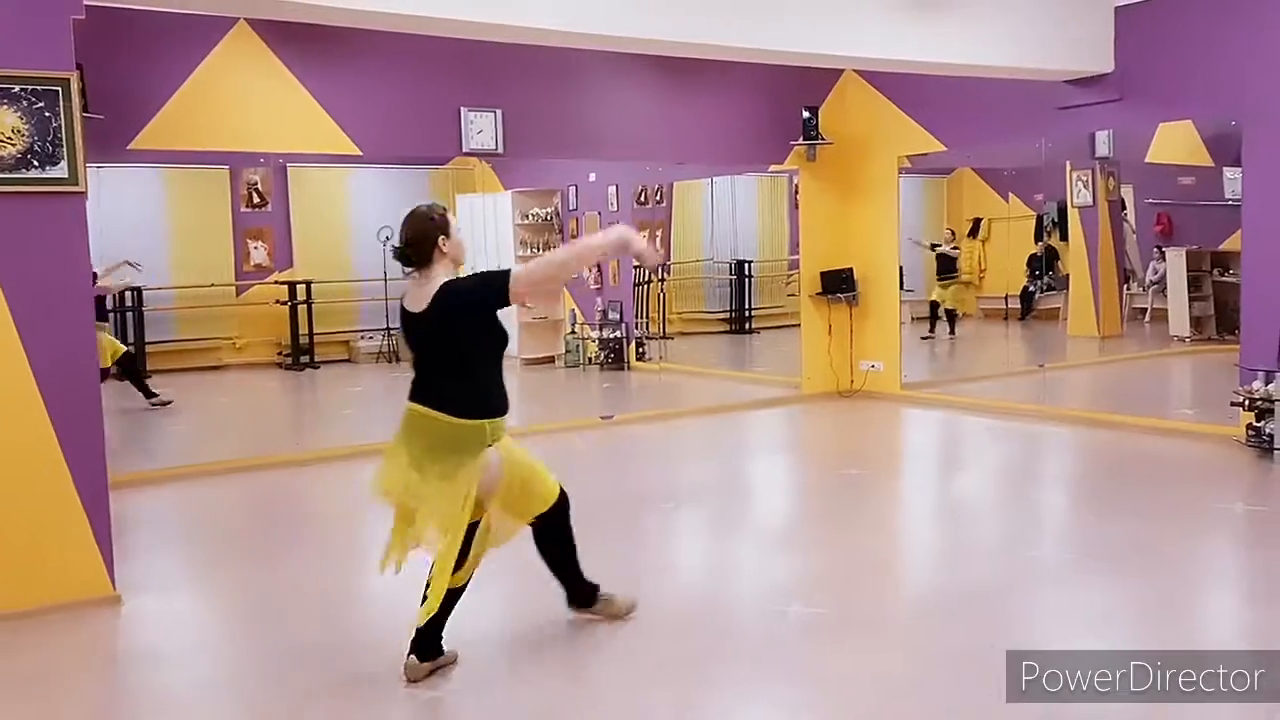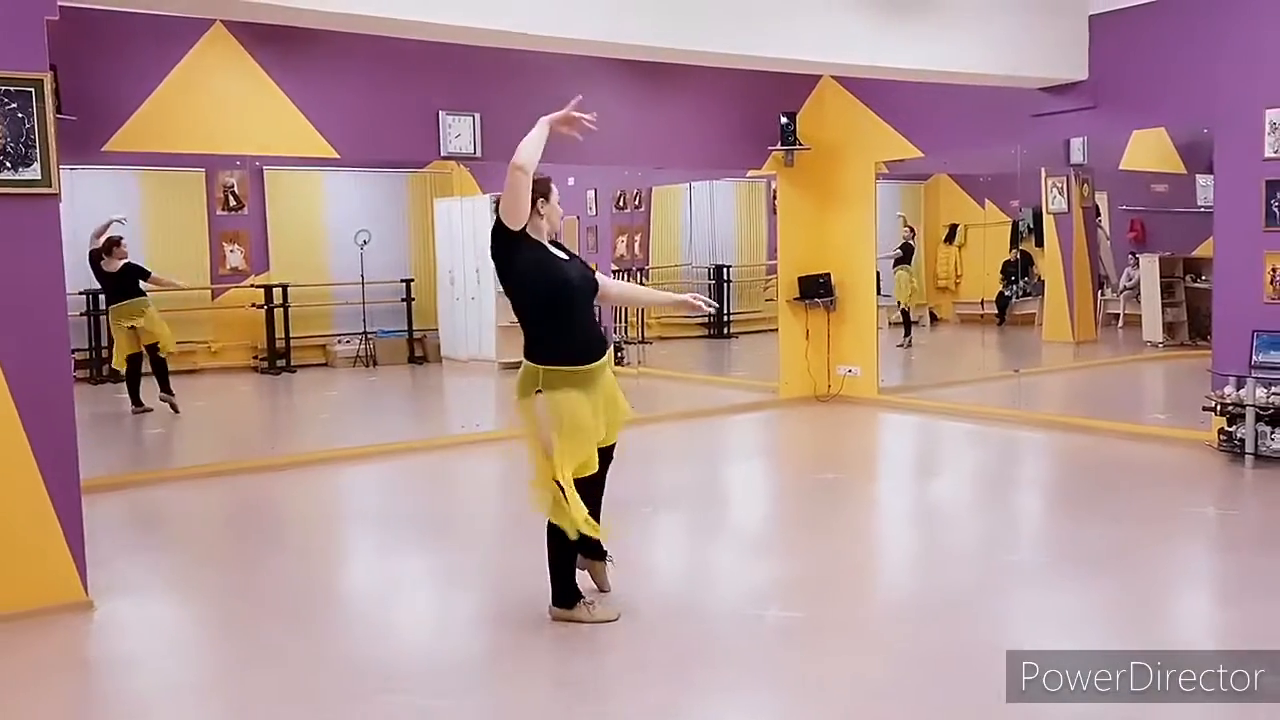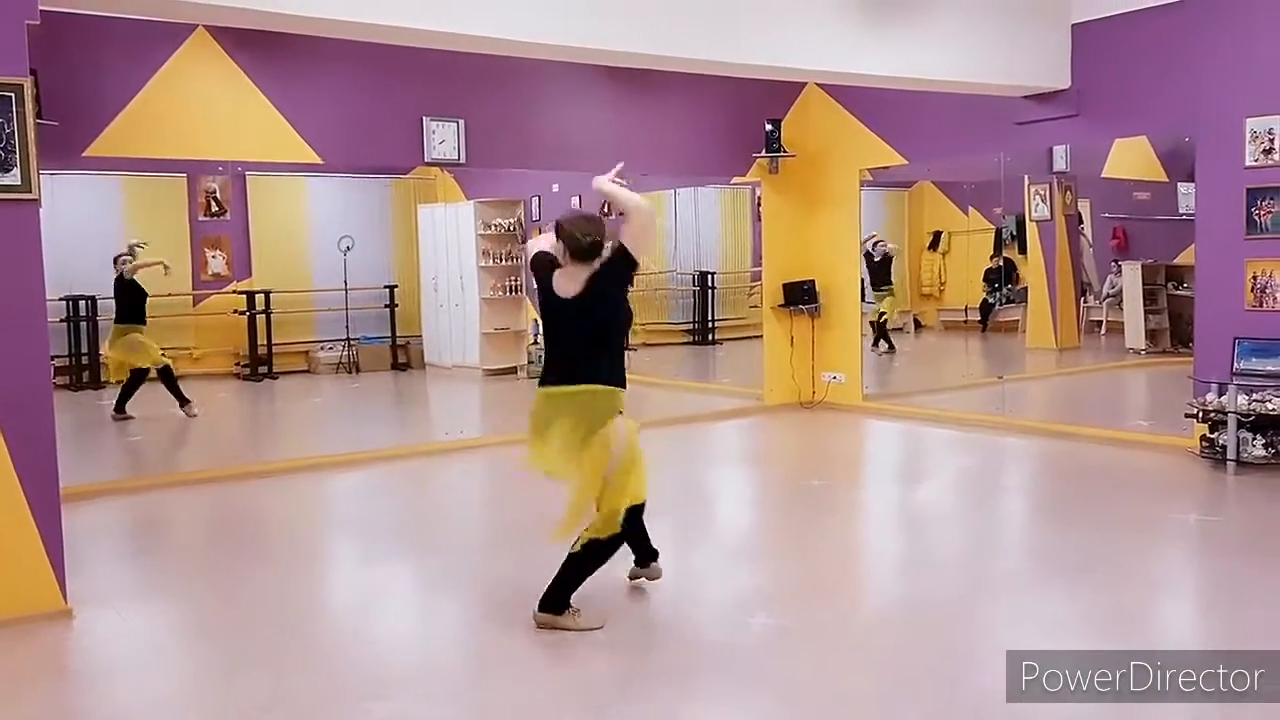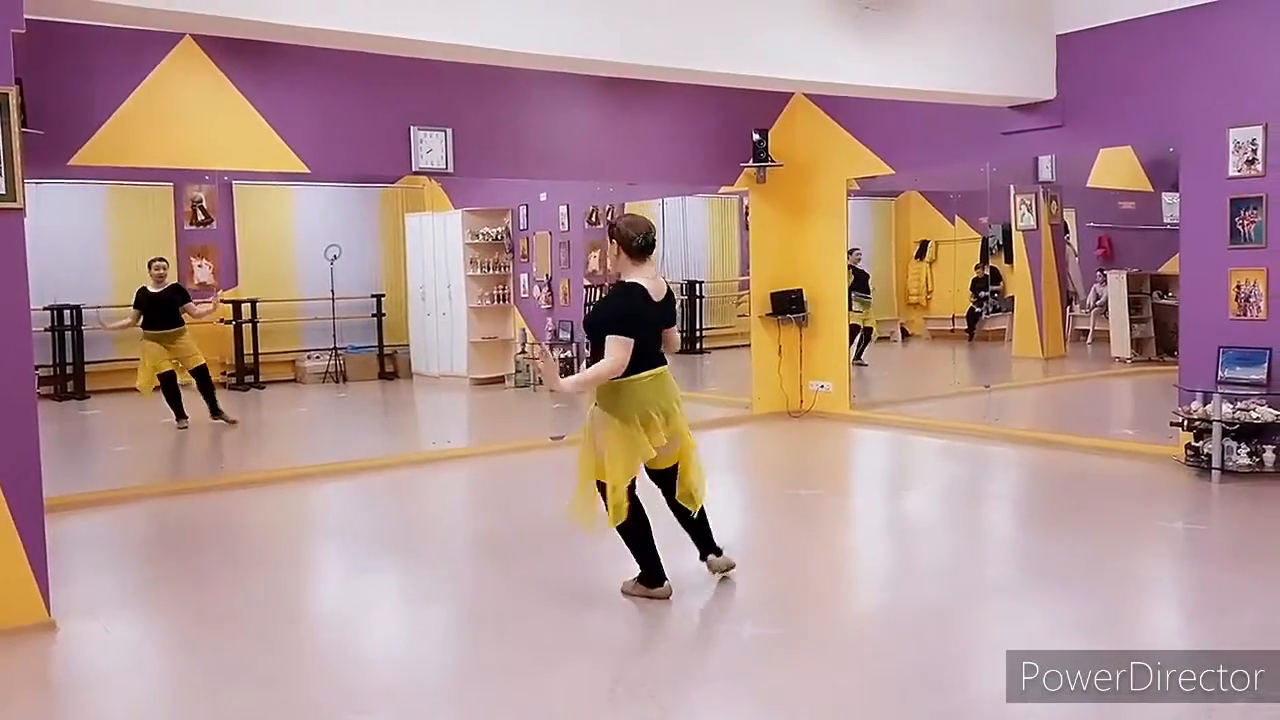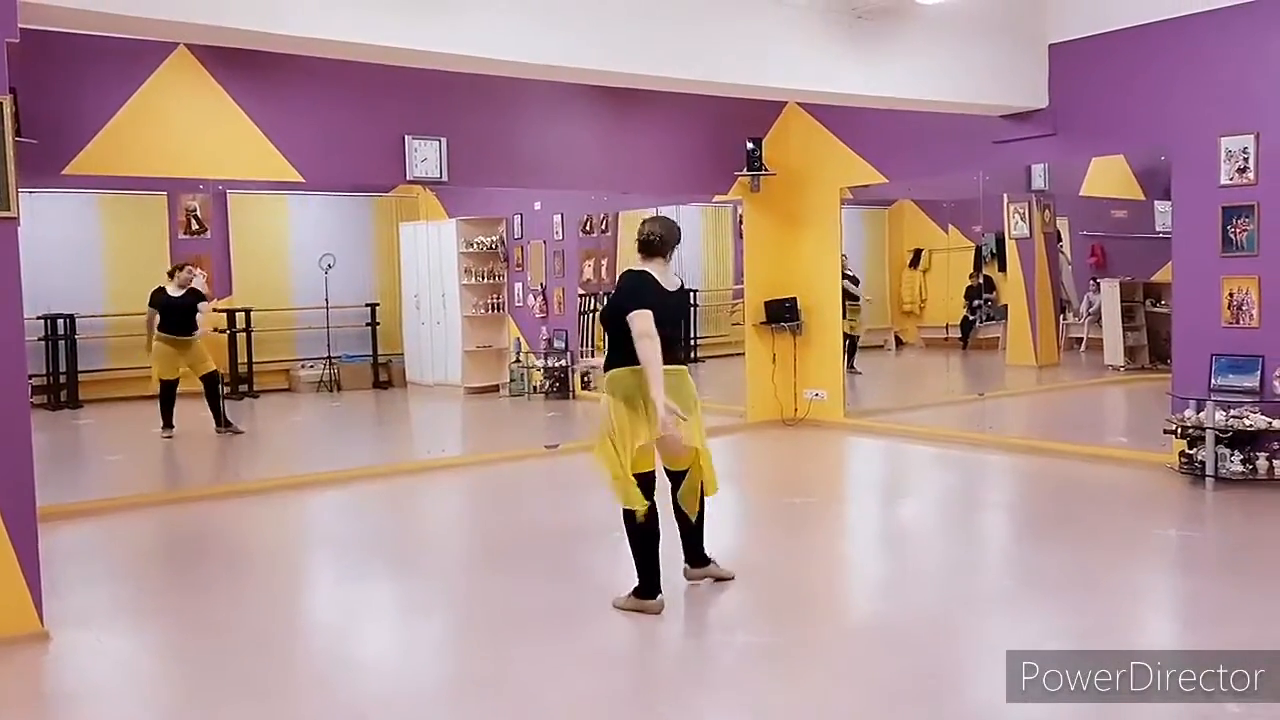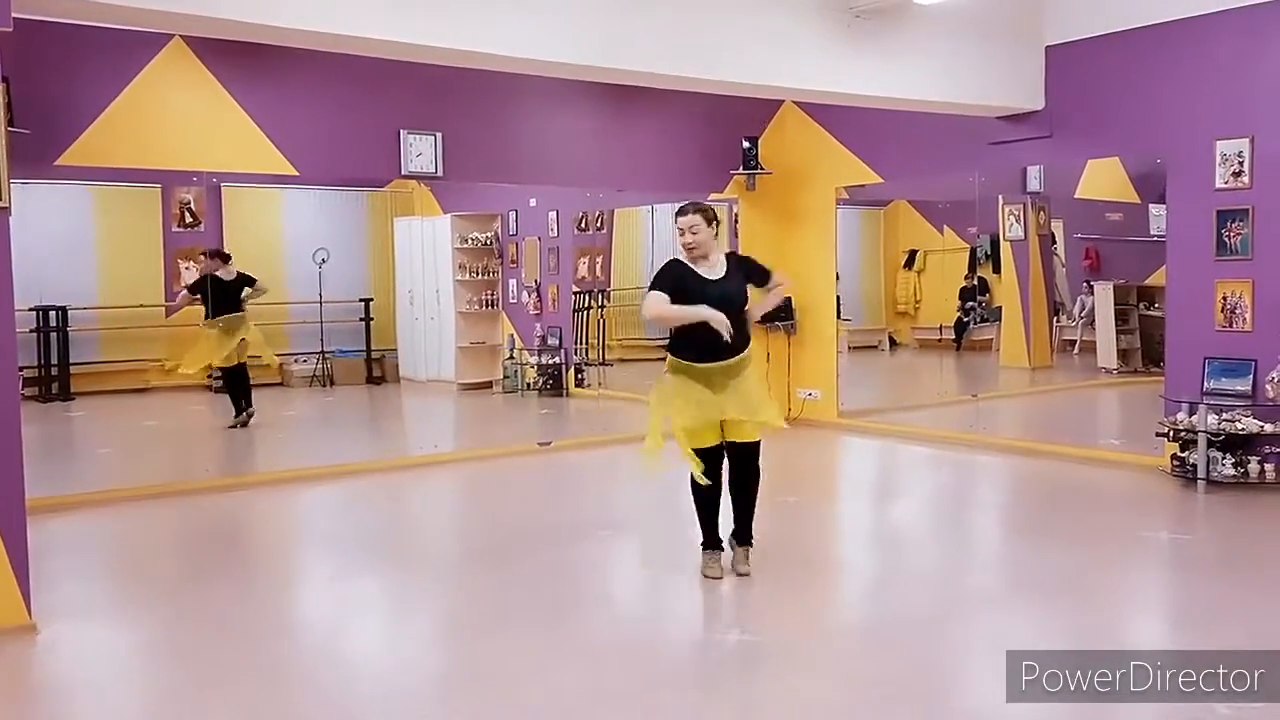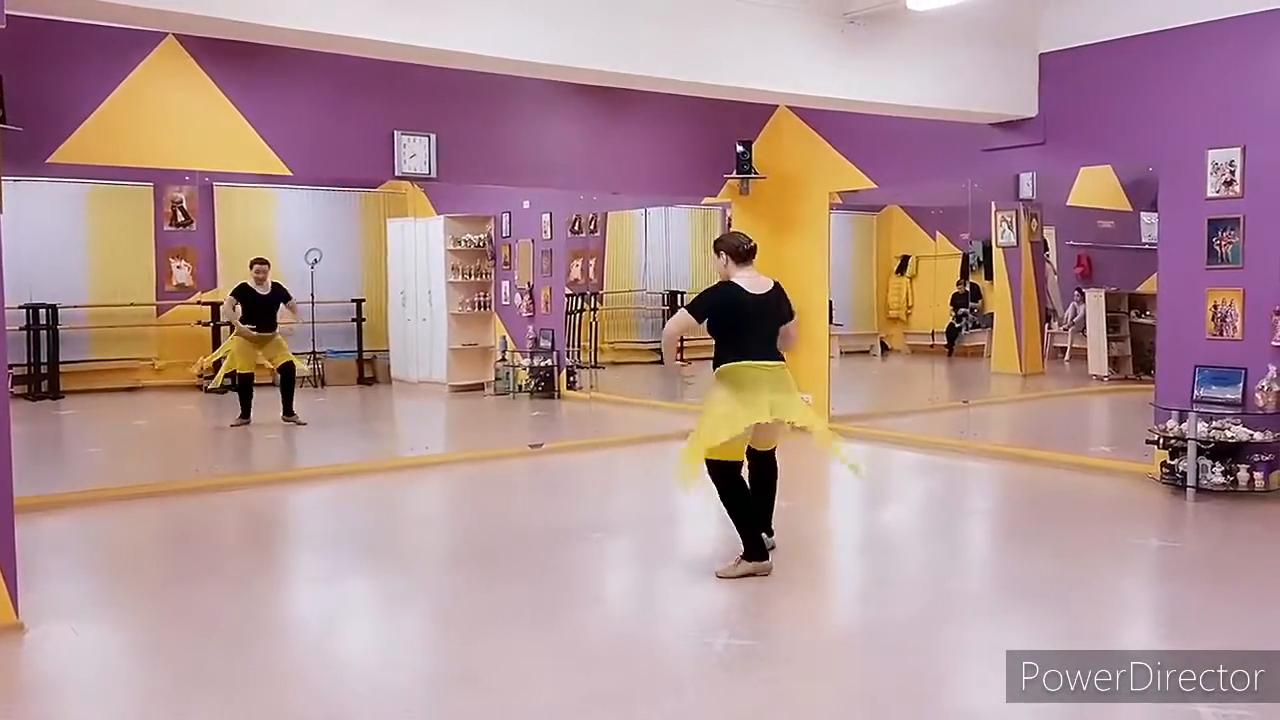
dt=0.7s
person 1, frame 1
left shoulder: (413, 303)
right shoulder: (461, 297)
right elbow: (546, 271)
right wrist: (617, 238)
left hip: (427, 434)
right hip: (471, 441)
left knee: (461, 538)
right knee: (550, 505)
left ankle: (425, 651)
right ankle: (584, 597)
person 1, frame 2
left shoulder: (563, 257)
right shoulder: (511, 249)
left elbow: (611, 290)
right elbow: (518, 171)
left wrist: (675, 299)
right wrist: (546, 124)
left hip: (594, 378)
right hip: (554, 390)
left knee: (596, 471)
right knee: (570, 490)
left ankle: (590, 550)
right ankle: (564, 600)
person 1, frame 3
left shoulder: (548, 276)
right shoulder: (607, 282)
left elbow: (541, 246)
right elbow: (643, 219)
left wrist: (550, 237)
right wrist: (609, 188)
left hip: (554, 408)
right hip: (597, 411)
left knee: (619, 490)
right knee: (614, 512)
left ankle: (644, 556)
right ankle: (553, 606)
person 1, frame 4
left shoulder: (622, 297)
right shoulder: (662, 288)
left elbow: (615, 363)
left wrist: (564, 384)
left hip: (624, 403)
right hip: (660, 393)
left knee: (616, 489)
right knee: (670, 477)
left ankle: (653, 579)
right ankle: (711, 552)
person 1, frame 5
left shoulder: (632, 282)
right shoulder: (678, 288)
left elbow: (645, 335)
left wrist: (656, 397)
right wrist: (608, 359)
left hip: (633, 396)
right hip: (679, 387)
left knee: (637, 492)
right knee: (688, 476)
left ankle: (648, 591)
right ankle: (696, 560)
person 1, frame 6
left shoulder: (738, 263)
right shoulder: (673, 272)
left elbow: (781, 285)
right elbow: (652, 312)
left wrist: (758, 309)
right wrist: (702, 312)
left hip: (738, 374)
right hip: (690, 378)
left knee: (746, 457)
right knee: (708, 464)
left ankle: (742, 540)
right ankle: (710, 546)
person 1, frame 7
left shoulder: (722, 293)
right shoulder: (775, 290)
left elbow: (674, 328)
right elbow: (786, 336)
left wrist: (671, 359)
left hip: (735, 385)
right hip: (774, 380)
left knee: (722, 467)
right knee: (764, 455)
left ankle: (755, 554)
right ankle: (764, 531)
person 2, frame 1
left shoulder: (91, 277)
left elbow: (100, 275)
right elbow: (109, 288)
left wrist: (122, 263)
right wrist: (126, 282)
left hip: (99, 331)
right hip: (93, 332)
left knee: (129, 360)
right knee: (102, 371)
left ankle: (151, 396)
person 2, frame 2
left shoulder: (97, 264)
right shoulder: (130, 268)
left elbow: (95, 238)
right elbow: (157, 281)
left wrist: (110, 222)
right wrist: (177, 284)
left hip: (117, 315)
right hip: (141, 310)
left knee: (132, 359)
right knee: (156, 352)
left ankle: (137, 403)
right ankle: (166, 391)
person 2, frame 3
left shoulder: (126, 280)
right shoulder: (122, 278)
left elbow: (133, 261)
right elbow: (133, 267)
left wrist: (132, 248)
right wrist: (160, 261)
left hip: (126, 333)
right hip: (128, 333)
left knee: (139, 373)
right knee: (161, 364)
left ankle: (119, 410)
right ankle: (184, 402)
person 2, frame 4
left shoulder: (176, 289)
right shoulder: (142, 292)
left elbow: (194, 312)
right elbow: (133, 320)
left wrist: (213, 306)
right wrist: (110, 326)
left hip: (179, 336)
right hip: (153, 341)
left knee: (202, 374)
right knee: (167, 379)
left ankle: (216, 411)
right ankle: (181, 417)
person 2, frame 5
left shoulder: (194, 293)
right shoulder: (159, 293)
left elbow: (204, 309)
right elbow: (150, 317)
left wrist: (202, 325)
right wrist: (149, 341)
left hip: (191, 343)
right hip: (166, 344)
left knee: (212, 380)
right knee: (168, 386)
left ankle: (222, 424)
right ankle: (167, 426)
person 2, frame 6
left shoulder: (206, 280)
right shoulder: (239, 276)
left elbow: (179, 302)
right elbow: (262, 289)
left wrist: (197, 299)
left hip: (219, 330)
right hip: (239, 325)
left knee: (228, 373)
right knee: (240, 369)
left ankle: (241, 413)
right ankle: (247, 408)
person 2, frame 7
left shoulder: (277, 288)
right shoulder: (243, 289)
left elbow: (293, 307)
right elbow: (226, 307)
left wrist: (296, 323)
right wrist: (240, 327)
left hip: (271, 338)
right hip: (247, 339)
left knee: (289, 370)
right knee: (244, 378)
left ankle: (288, 413)
right ankle: (244, 415)
